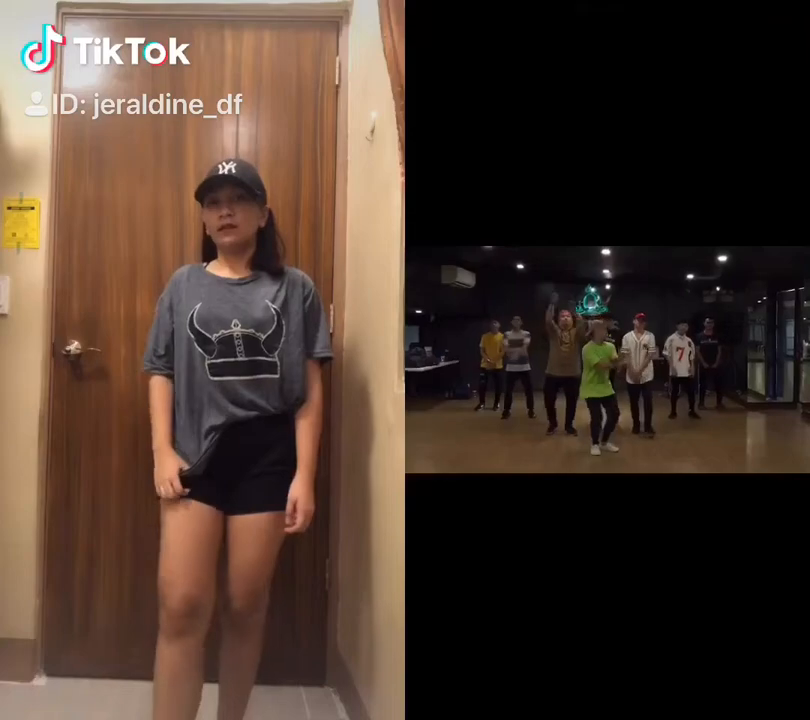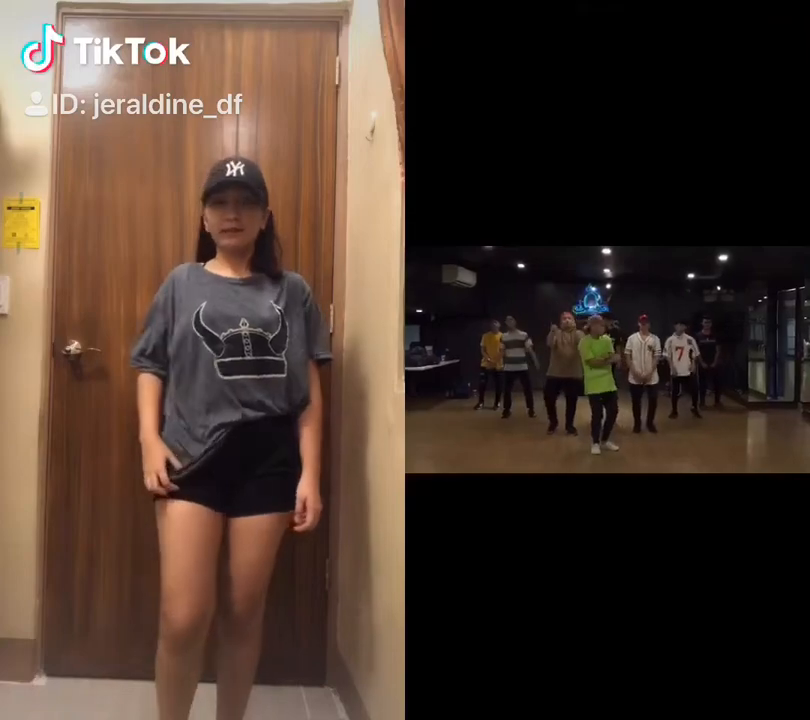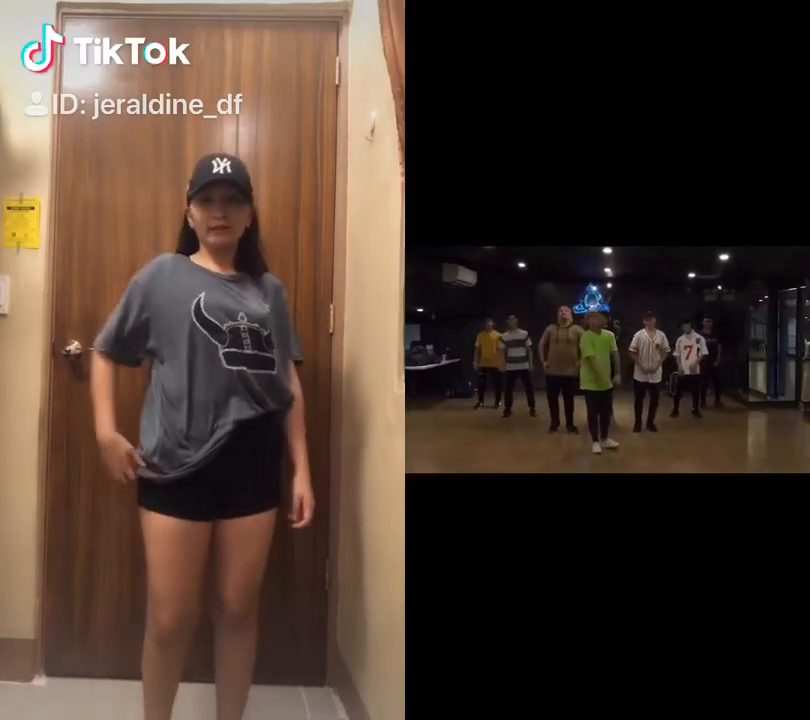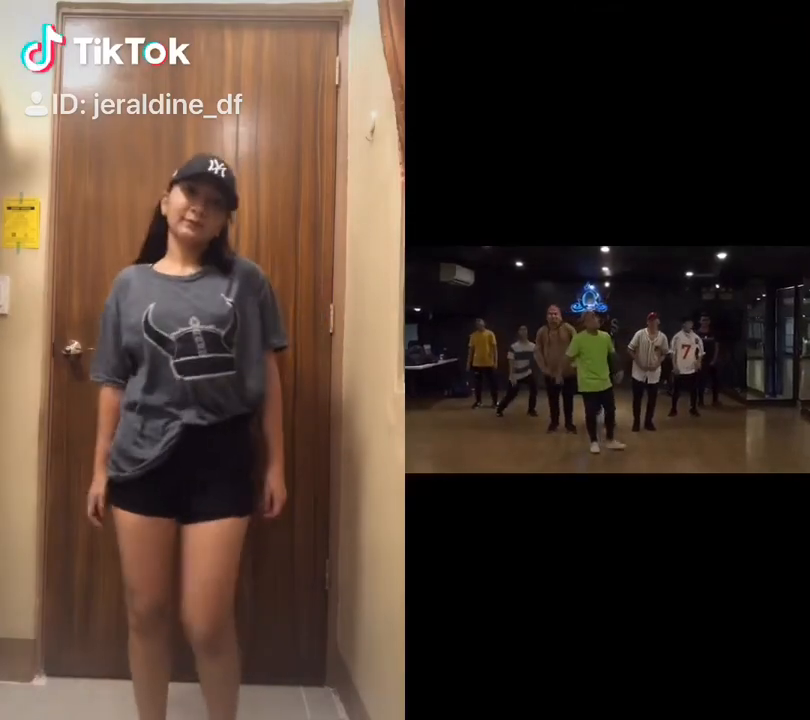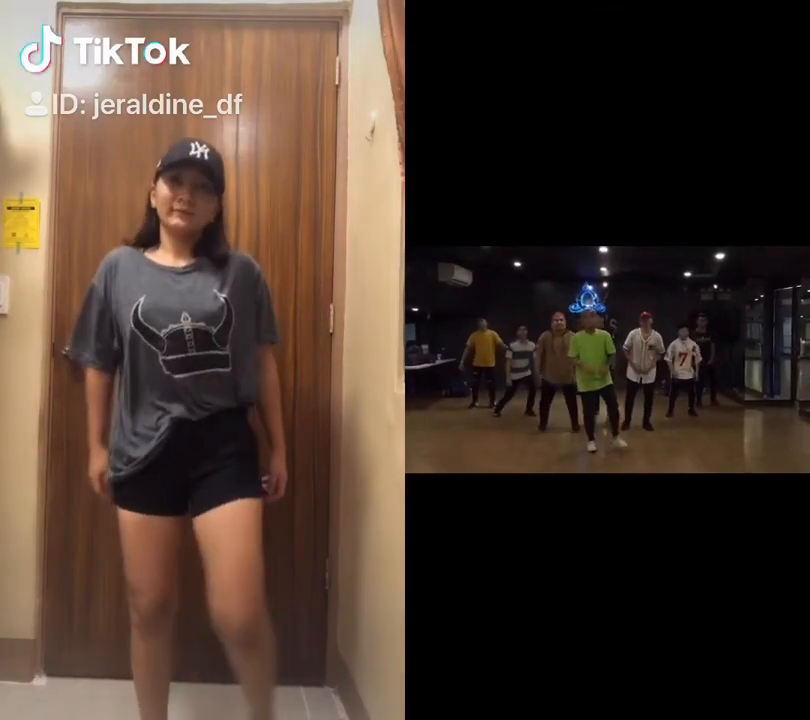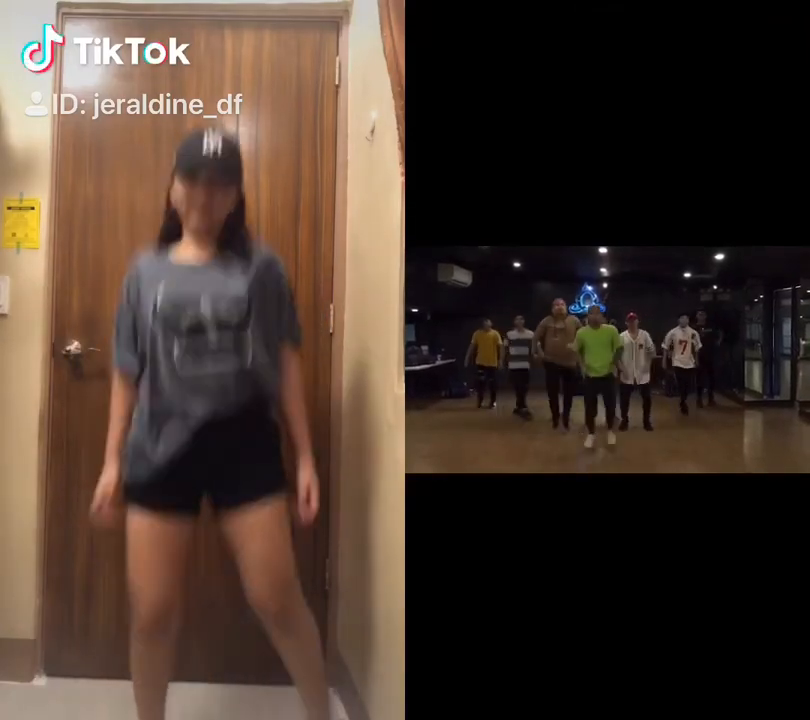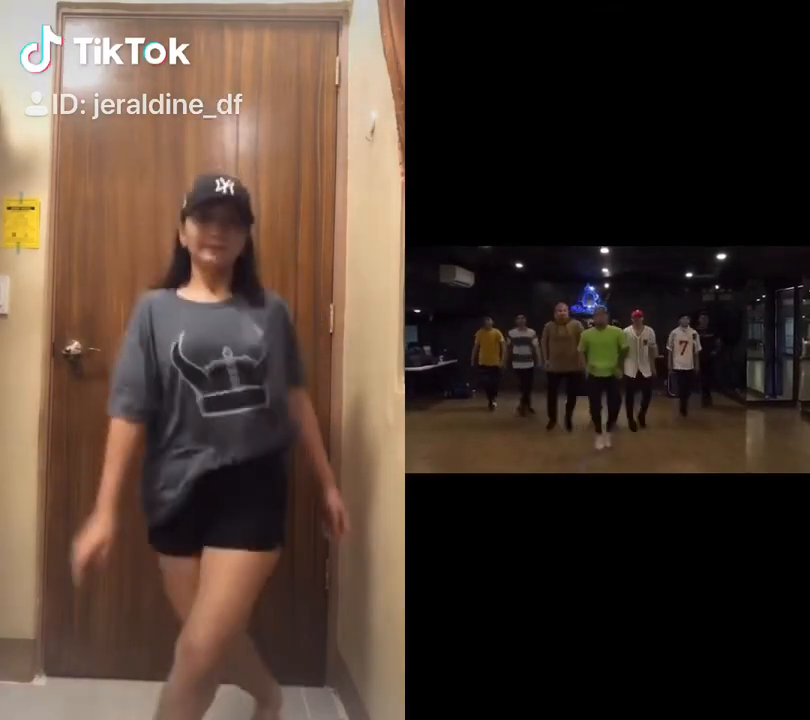
dt=0.4s
person 1, frame 1
left shoulder: (294, 288)
right shoulder: (184, 285)
left elbow: (310, 387)
right elbow: (161, 373)
left wrist: (305, 475)
right wrist: (162, 450)
left hip: (267, 457)
right hip: (195, 455)
left knee: (245, 607)
right knee: (181, 607)
person 1, frame 2
left shoulder: (292, 291)
right shoulder: (182, 283)
left elbow: (309, 388)
right elbow: (149, 366)
left wrist: (310, 473)
right wrist: (149, 440)
left hip: (267, 460)
right hip: (192, 457)
left knee: (244, 611)
right knee: (183, 617)
person 1, frame 3
left shoulder: (269, 291)
right shoulder: (165, 274)
left elbow: (289, 385)
right elbow: (107, 354)
left wrist: (302, 471)
right wrist: (106, 431)
left hip: (254, 459)
right hip: (178, 461)
left knee: (238, 609)
right knee: (169, 619)
person 1, frame 4
left shoulder: (245, 280)
right shoulder: (131, 284)
left elbow: (267, 375)
right elbow: (113, 384)
left wrist: (275, 463)
right wrist: (99, 468)
left hip: (221, 460)
right hip: (142, 463)
left knee: (207, 622)
right knee: (146, 612)
person 1, frame 5
left shoulder: (240, 273)
right shoulder: (118, 269)
left elbow: (263, 363)
right elbow: (98, 364)
left wrist: (278, 448)
right wrist: (97, 446)
left hip: (223, 447)
right hip: (143, 452)
left knee: (239, 614)
right knee: (150, 609)
person 1, frame 6
left shoulder: (261, 268)
right shoulder: (146, 271)
left elbow: (287, 362)
right elbow: (127, 370)
left wrist: (305, 455)
right wrist: (111, 461)
left hip: (244, 445)
right hip: (160, 452)
left knee: (277, 602)
right knee: (151, 615)
person 1, frame 7
left shoulder: (272, 313)
right shoulder: (154, 311)
left elbow: (295, 398)
right elbow: (128, 413)
left wrist: (327, 483)
right wrist: (103, 513)
left hip: (252, 488)
right hip: (177, 490)
left knee: (200, 654)
right knee: (212, 643)
